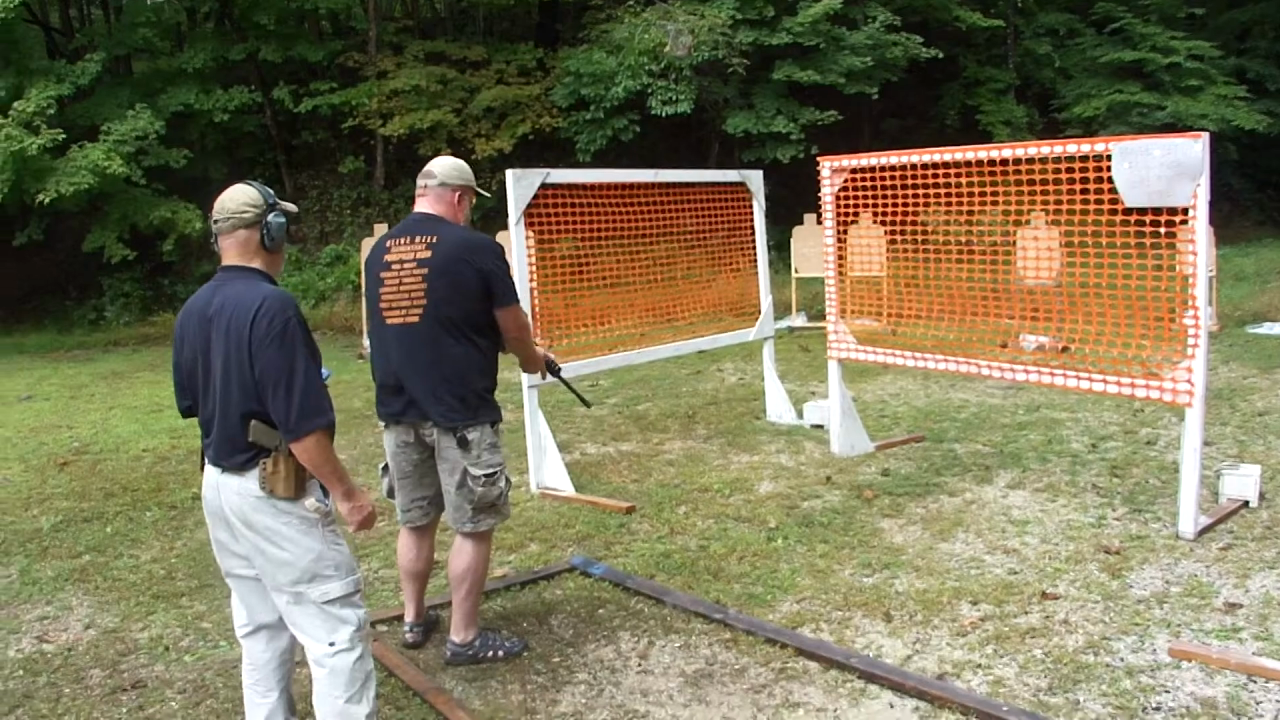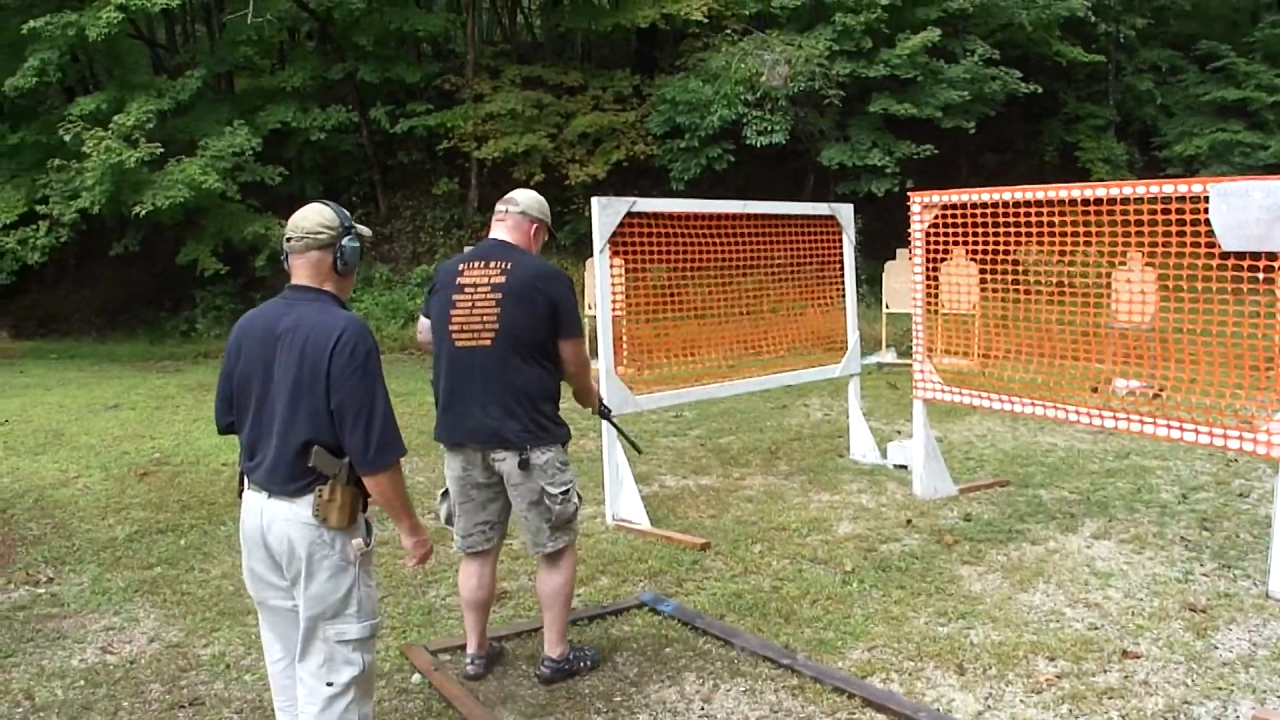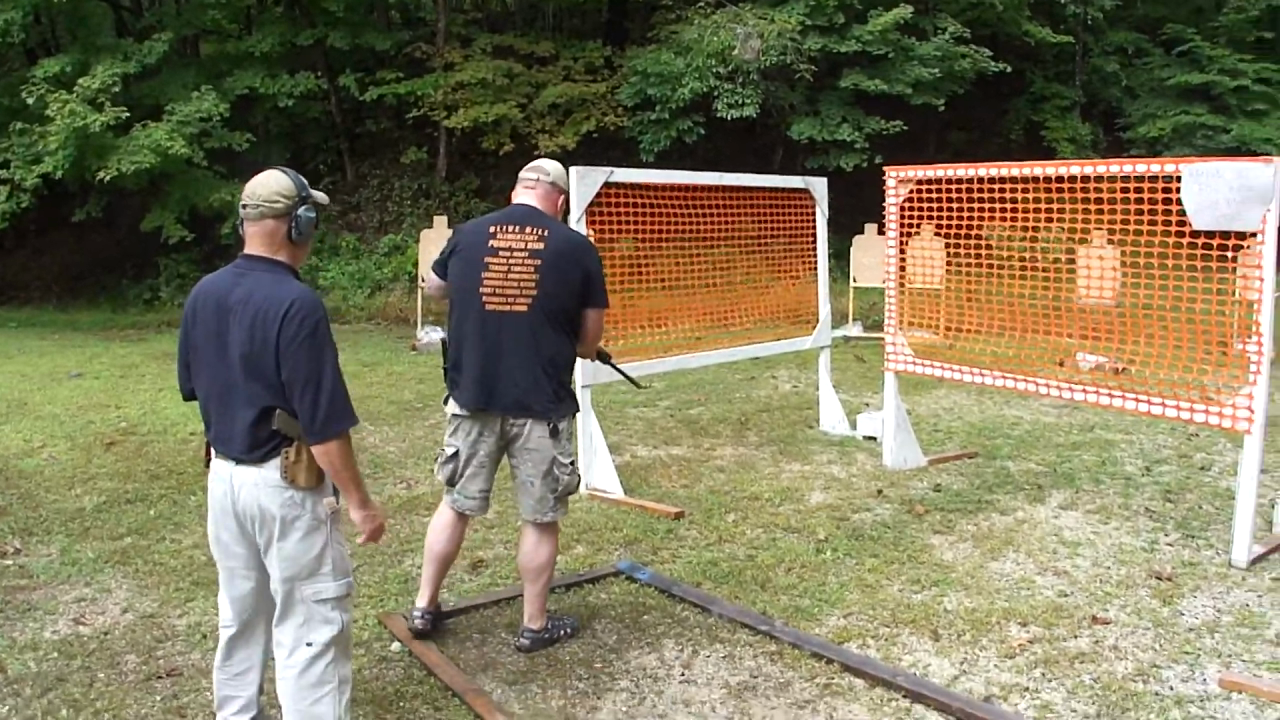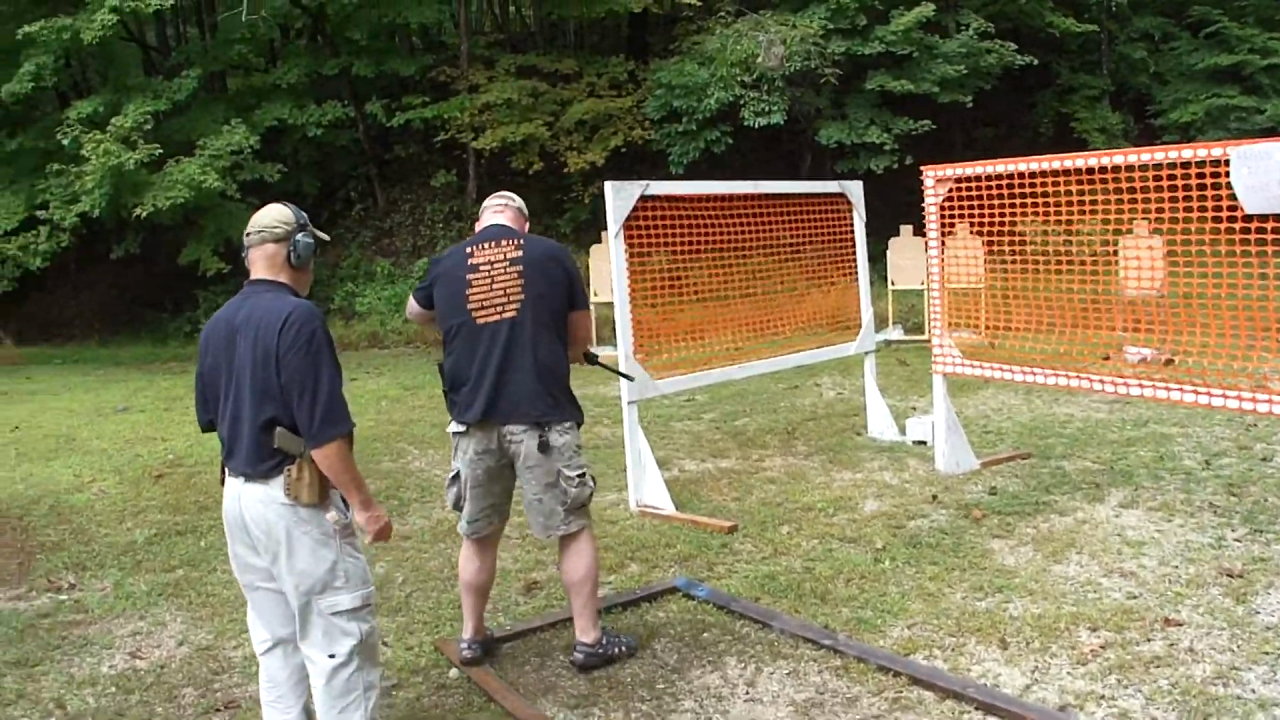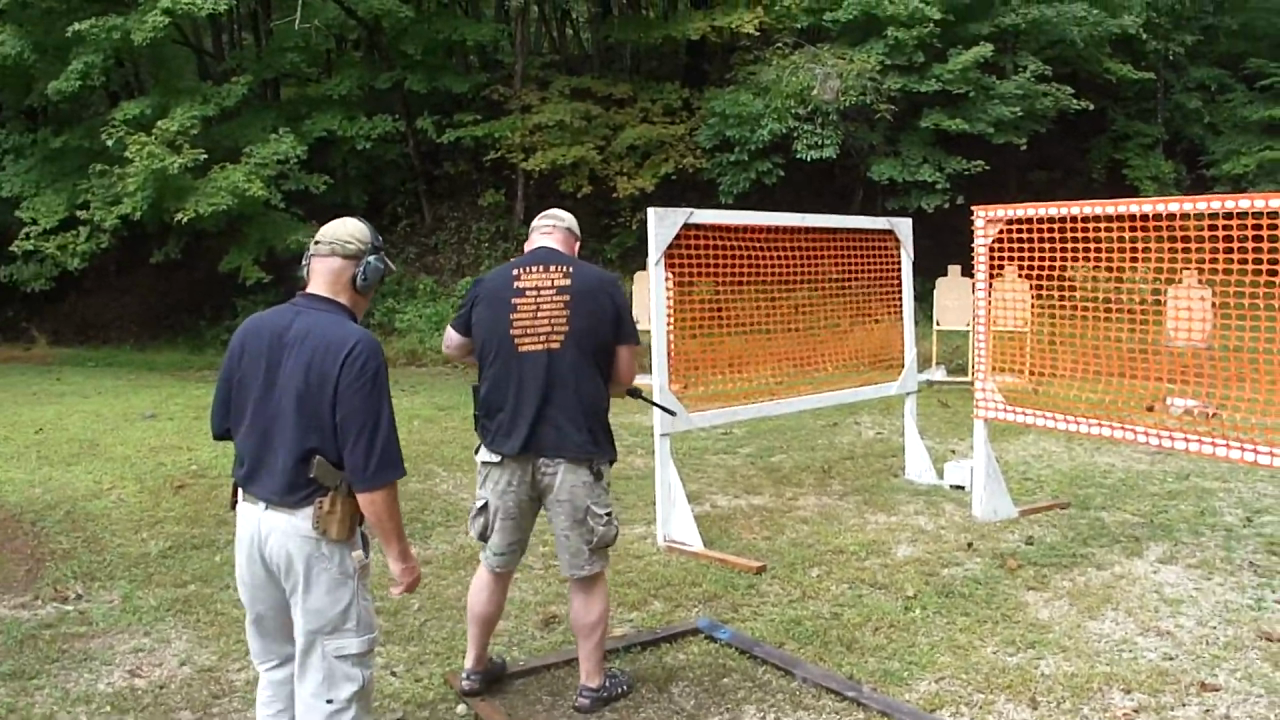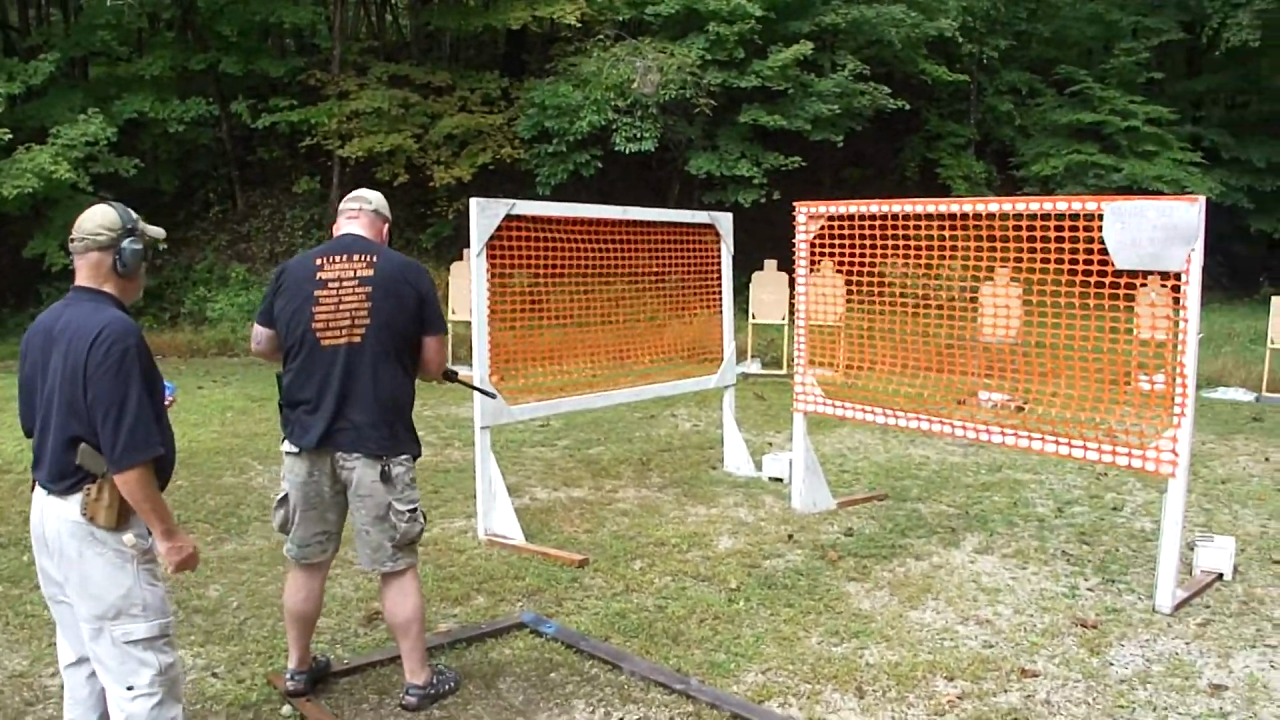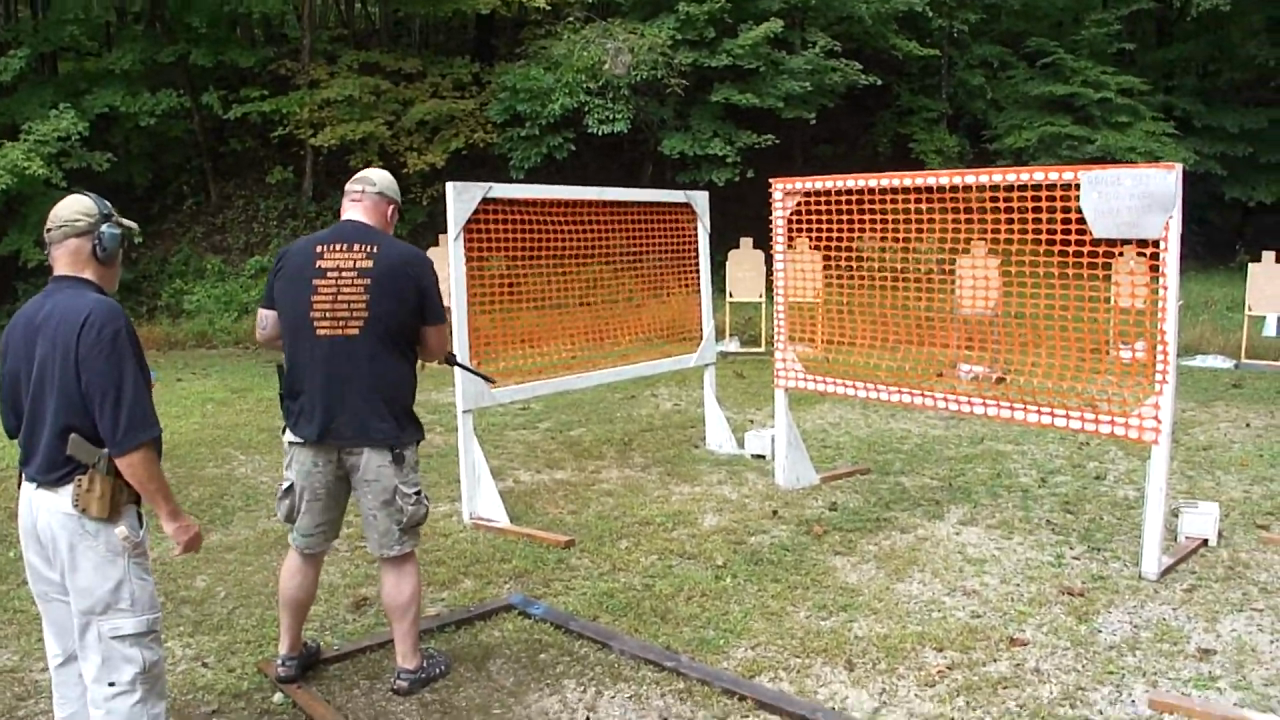
dt=0.7s
person 1, frame 1
left shoulder: (191, 312)
right shoulder: (271, 306)
right elbow: (303, 423)
right wrist: (346, 492)
left hip: (219, 485)
right hip: (277, 491)
left knee: (259, 625)
right knee: (333, 624)
person 1, frame 2
left shoulder: (249, 325)
right shoulder: (345, 333)
left elbow: (228, 419)
right elbow: (374, 454)
right wrist: (411, 528)
left hip: (256, 507)
right hip: (319, 520)
left knee: (286, 653)
right knee: (336, 663)
person 1, frame 3
left shoulder: (202, 294)
right shoulder: (297, 304)
left elbow: (192, 386)
right elbow: (325, 424)
right wrist: (359, 501)
left hip: (224, 475)
right hip: (286, 484)
left knee: (240, 613)
right knee: (311, 628)
person 1, frame 4
left shoulder: (216, 325)
right shoulder: (297, 317)
left elbow: (210, 417)
right elbow: (325, 431)
right wrist: (362, 502)
left hip: (238, 497)
right hip: (296, 500)
left knee: (275, 638)
right knee: (341, 640)
person 1, frame 5
left shoulder: (252, 329)
right shoulder: (354, 346)
left elbow: (224, 424)
right elbow: (372, 472)
right wrist: (399, 553)
left hip: (252, 518)
right hip: (315, 530)
left knee: (275, 662)
right knee: (333, 678)
person 1, frame 6
left shoulder: (42, 326)
right shoulder: (113, 331)
right elbow: (128, 457)
right wrist: (167, 533)
left hip: (50, 510)
right hip: (101, 521)
left knee: (82, 659)
right knee: (141, 670)
person 1, frame 7
right shoulder: (100, 317)
right elbow: (129, 440)
right wrist: (171, 514)
right hip: (92, 511)
left knee: (69, 656)
right knee: (125, 664)
person 2, frame 1
left shoulder: (380, 250)
right shoulder: (477, 248)
right elbow: (514, 330)
right wrist: (532, 358)
left hip: (398, 411)
right hip: (462, 412)
left knee: (415, 521)
right knee: (473, 526)
left ankle: (413, 620)
right ankle: (464, 637)
person 2, frame 2
left shoulder: (446, 274)
right shoulder: (548, 278)
left elbow: (425, 336)
right elbow: (574, 362)
right wrist: (586, 392)
left hip: (461, 435)
right hip: (529, 437)
left knee: (475, 549)
right knee: (555, 548)
left ankle: (476, 650)
right ankle: (556, 655)
person 2, frame 3
left shoulder: (467, 234)
right shoulder: (577, 247)
left elbow: (433, 288)
right elbow: (591, 335)
right wrist: (580, 350)
left hip: (472, 397)
right hip: (541, 404)
left knee: (455, 502)
right knee: (541, 519)
left ankle: (424, 607)
right ankle: (534, 625)
person 2, frame 4
left shoulder: (446, 263)
right shoulder: (552, 255)
left elbow: (415, 314)
right elbow: (580, 338)
left hip: (474, 420)
right hip: (544, 417)
left knee: (478, 534)
right knee: (572, 529)
left ankle: (472, 638)
right ankle: (590, 639)
person 2, frame 5
left shoulder: (488, 285)
right shoulder: (603, 285)
left elbow: (452, 348)
right elbow: (624, 376)
left hip: (504, 447)
right hip: (577, 450)
left knee: (494, 561)
right knee: (586, 571)
left ankle: (474, 667)
right ankle: (593, 683)
person 2, frame 6
left shoulder: (291, 270)
right shoulder: (409, 273)
left elbow: (261, 346)
right elbow: (433, 367)
left hip: (307, 440)
right hip: (379, 444)
left knee: (306, 561)
right knee: (397, 566)
left ankle: (298, 667)
right ankle: (419, 681)
person 2, frame 7
left shoulder: (291, 256)
right shoulder: (410, 261)
left elbow: (266, 333)
right elbow: (436, 349)
left hip: (310, 429)
right hip: (382, 433)
left knee: (304, 545)
right knee: (396, 552)
left ankle: (289, 653)
right ankle: (409, 664)
